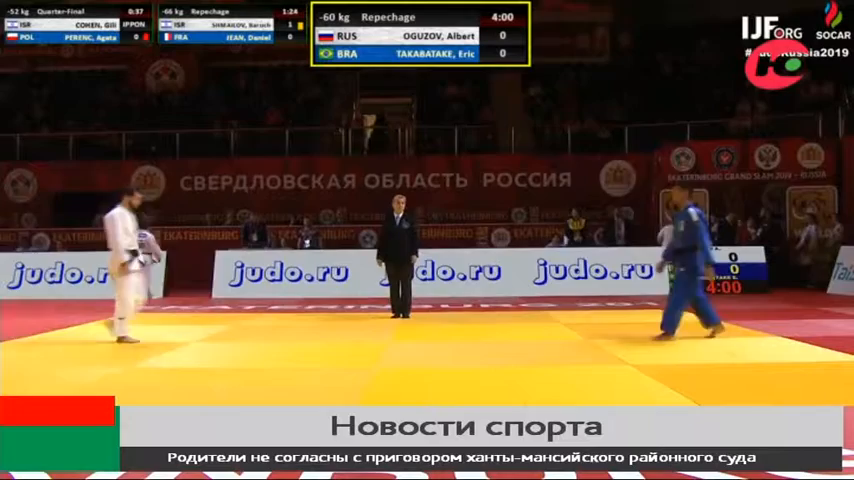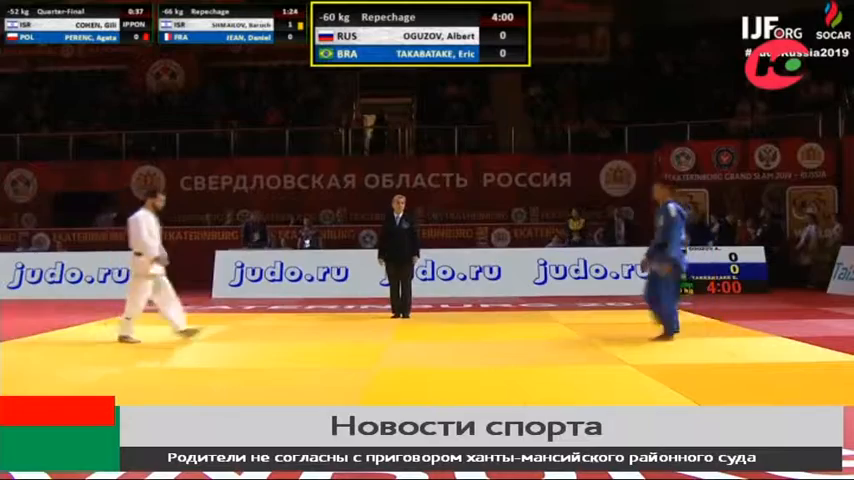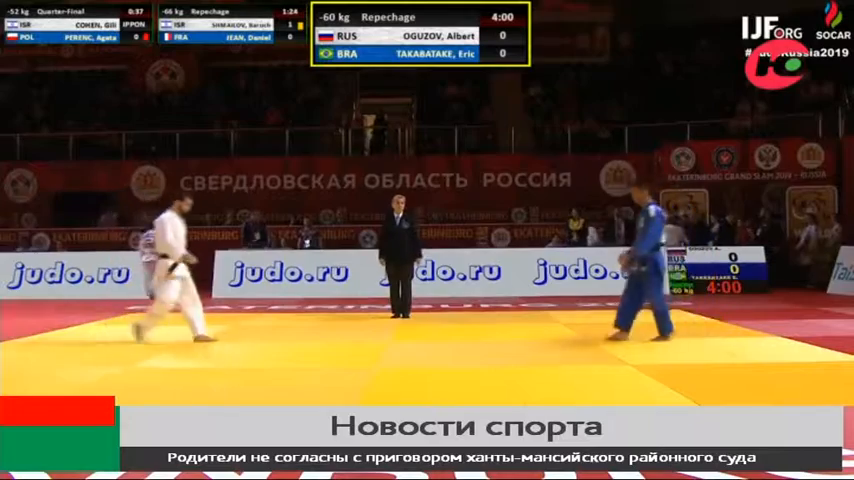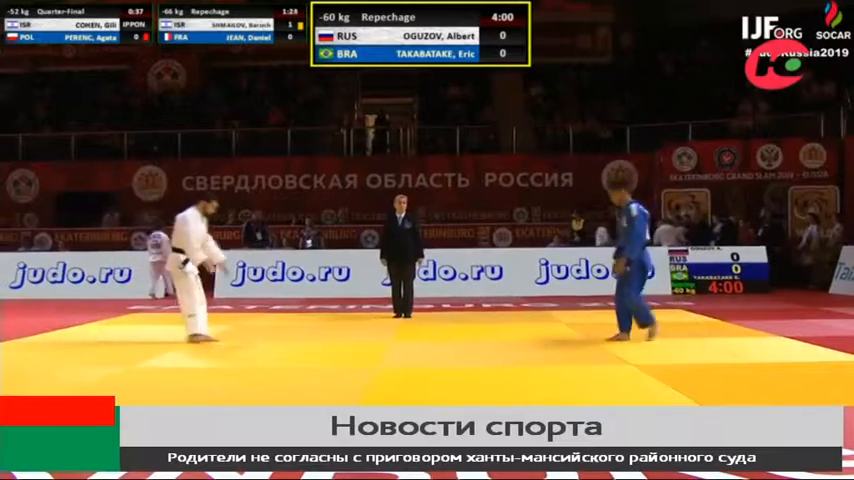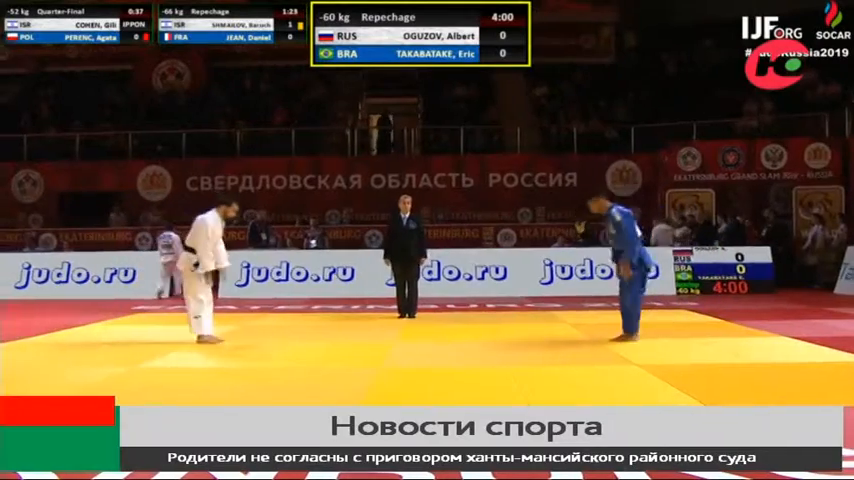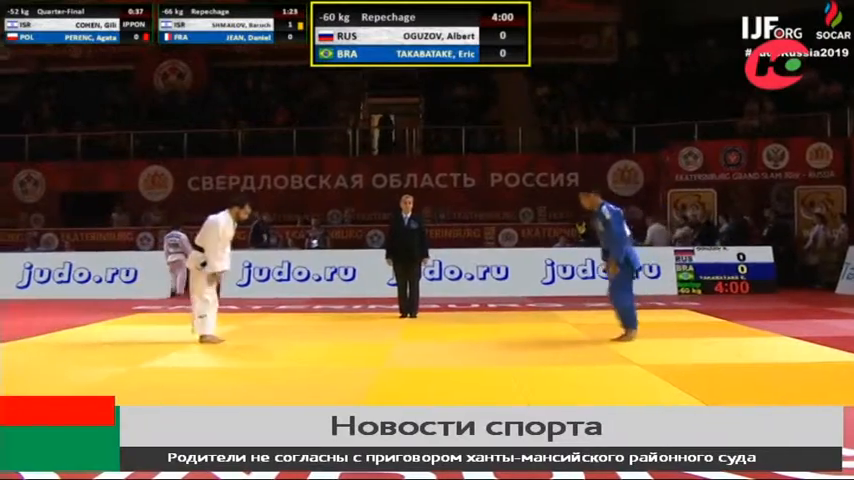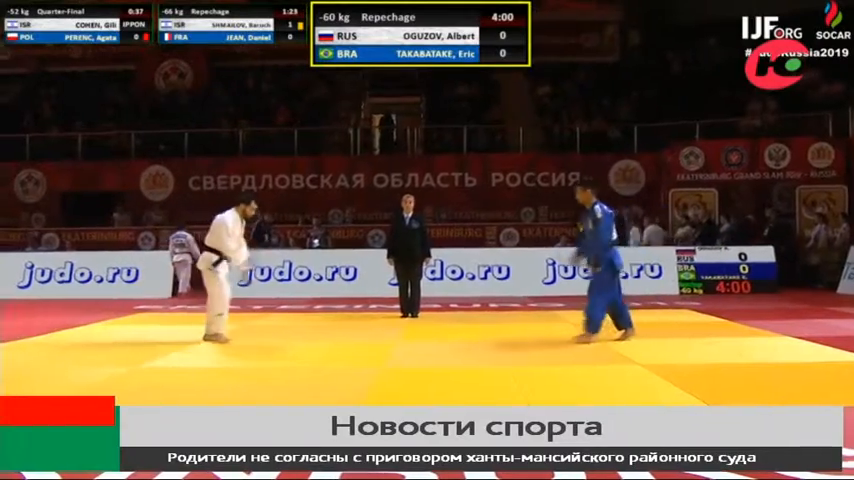
dt=0.2s
person 1, frame 1
left shoulder: (693, 214)
right shoulder: (681, 214)
left elbow: (703, 241)
left wrist: (708, 265)
right wrist: (665, 259)
left hip: (689, 261)
right hip: (682, 260)
left knee: (676, 297)
right knee: (695, 296)
left ankle: (668, 331)
right ankle: (716, 324)
person 1, frame 2
left shoulder: (673, 210)
right shoulder: (662, 209)
left elbow: (675, 238)
left wrist: (668, 260)
right wrist: (648, 256)
left hip: (670, 260)
right hip: (661, 258)
left knee: (667, 296)
right knee: (652, 294)
left ankle: (670, 331)
right ankle: (668, 325)
person 1, frame 3
left shoulder: (654, 213)
right shoulder: (644, 211)
left elbow: (648, 238)
left wrist: (630, 254)
right wrist: (630, 257)
left hip: (650, 260)
right hip: (641, 261)
left knee: (655, 297)
right knee: (630, 296)
left ankle: (666, 332)
right ankle: (623, 331)
person 1, frame 4
left shoulder: (635, 211)
right shoulder: (625, 210)
left elbow: (636, 238)
left wrist: (624, 258)
right wrist: (619, 259)
left hip: (636, 261)
right hip: (629, 260)
left knee: (631, 296)
right knee: (621, 297)
left ankle: (650, 323)
right ankle: (624, 331)
person 1, frame 5
left shoulder: (619, 214)
right shoulder: (610, 215)
left elbow: (631, 240)
left wrist: (627, 263)
right wrist: (620, 263)
left hip: (636, 260)
right hip: (628, 260)
left knee: (632, 297)
right knee: (626, 297)
left ankle: (632, 332)
right ankle: (630, 332)
person 1, frame 6
left shoulder: (609, 212)
right shoulder: (600, 213)
left elbow: (619, 240)
left wrist: (614, 261)
right wrist: (609, 260)
left hip: (623, 257)
right hip: (616, 259)
left knee: (619, 295)
right knee: (622, 295)
left ankle: (631, 328)
right ankle: (630, 329)
person 1, frame 7
left shoulder: (600, 212)
right shoulder: (590, 211)
left elbow: (601, 240)
right elbow: (587, 237)
left wrist: (584, 255)
right wrist: (579, 254)
left hip: (605, 258)
right hip: (601, 258)
left knee: (597, 295)
right knee: (612, 295)
left ankle: (591, 332)
right ankle: (628, 328)
person 2, frame 1
left shoulder: (129, 215)
right shoulder: (116, 215)
right elbow: (117, 240)
right wrist: (123, 261)
left hip: (131, 262)
right hip: (121, 263)
left knee: (137, 297)
right knee: (126, 299)
left ankle: (115, 323)
person 2, frame 2
left shoulder: (152, 217)
right shoulder: (139, 218)
right elbow: (142, 241)
left wrist: (159, 256)
right wrist: (156, 256)
left hip: (155, 266)
right hip: (144, 265)
left knee: (168, 298)
right knee: (136, 302)
person 2, frame 3
left shoulder: (179, 220)
right shoulder: (165, 220)
right elbow: (167, 243)
left wrist: (185, 259)
right wrist: (184, 255)
left hip: (179, 267)
right hip: (169, 267)
left knee: (192, 300)
right knee: (166, 300)
person 2, frame 4
left shoulder: (201, 219)
right shoulder: (187, 218)
left elbow: (207, 242)
right elbow: (189, 243)
left wrist: (219, 261)
right wrist: (203, 261)
left hip: (190, 262)
right hip: (181, 262)
left knee: (198, 298)
right knee: (190, 297)
person 2, frame 5
left shoulder: (219, 221)
right shoulder: (207, 221)
left elbow: (218, 246)
right elbow: (203, 248)
left wrist: (222, 266)
right wrist: (208, 270)
left hip: (200, 262)
right hip: (192, 262)
left knee: (206, 299)
right knee: (198, 298)
person 2, frame 6
left shoulder: (231, 222)
right shoulder: (218, 221)
left elbow: (225, 247)
right elbow: (212, 248)
left wrist: (219, 269)
right wrist: (214, 270)
left hip: (209, 263)
right hip: (201, 261)
left knee: (211, 299)
right knee: (203, 298)
person 2, frame 7
left shoulder: (240, 221)
right shoulder: (225, 219)
left elbow: (239, 244)
right elbow: (227, 246)
left wrist: (244, 264)
right wrist: (242, 261)
left hip: (220, 262)
right hip: (212, 262)
left knee: (216, 298)
right knee: (222, 296)
person 3, frame 1
left shoulder: (409, 220)
right shoulder: (387, 220)
left elbow: (415, 237)
right elbow: (382, 239)
left wrist: (414, 253)
right wrist: (380, 256)
left hip: (406, 257)
right hip: (391, 258)
left knee: (406, 285)
right knee: (393, 285)
left ankle: (405, 311)
right ankle: (396, 311)
person 3, frame 2
left shoulder: (409, 220)
right shoulder: (387, 220)
left elbow: (415, 238)
right elbow: (382, 239)
left wrist: (415, 254)
right wrist: (381, 255)
left hip: (406, 257)
right hip: (391, 257)
left knee: (406, 285)
right knee: (393, 285)
left ankle: (405, 311)
right ankle: (396, 311)
person 3, frame 3
left shoulder: (409, 220)
right shoulder: (387, 220)
left elbow: (415, 238)
right elbow: (382, 239)
left wrist: (418, 255)
right wrist: (382, 255)
left hip: (406, 257)
right hip: (391, 257)
left knee: (406, 285)
right knee: (394, 285)
left ankle: (405, 311)
right ankle: (396, 311)
person 3, frame 4
left shoulder: (411, 220)
right shoulder: (389, 220)
left elbow: (417, 238)
right elbow: (384, 238)
left wrist: (420, 255)
right wrist: (383, 255)
left hip: (408, 257)
right hip: (393, 257)
left knee: (408, 285)
right knee: (395, 285)
left ankle: (407, 311)
right ankle: (398, 311)
person 3, frame 5
left shoulder: (416, 220)
right shoulder: (393, 220)
left elbow: (422, 238)
right elbow: (388, 239)
left wrist: (423, 255)
right wrist: (387, 256)
left hip: (412, 257)
right hip: (397, 257)
left knee: (412, 285)
right knee: (400, 285)
left ankle: (412, 311)
right ankle: (402, 311)
person 3, frame 6
left shoulder: (417, 220)
right shoulder: (395, 220)
left elbow: (423, 238)
right elbow: (390, 238)
left wrist: (425, 255)
right wrist: (389, 255)
left hip: (414, 257)
right hip: (399, 257)
left knee: (414, 285)
right knee: (401, 285)
left ankle: (413, 311)
right ankle: (403, 311)
person 3, frame 7
left shoulder: (419, 219)
right shoulder: (396, 220)
left elbow: (425, 237)
right elbow: (391, 238)
left wrist: (427, 255)
right wrist: (390, 255)
left hip: (415, 257)
right hip: (400, 257)
left knee: (415, 284)
right knee: (402, 285)
left ankle: (414, 311)
right ankle: (405, 311)
